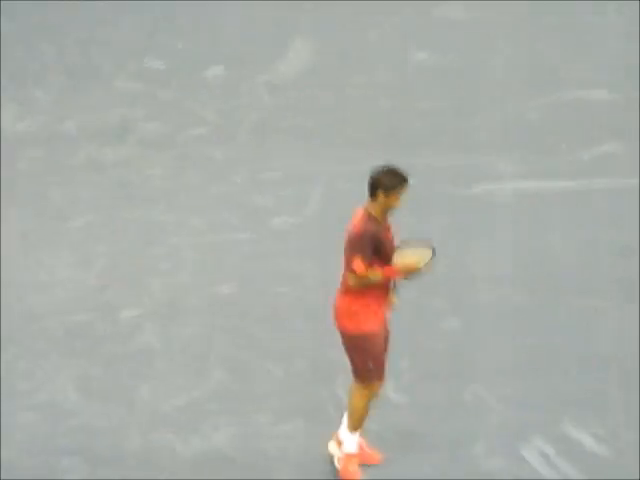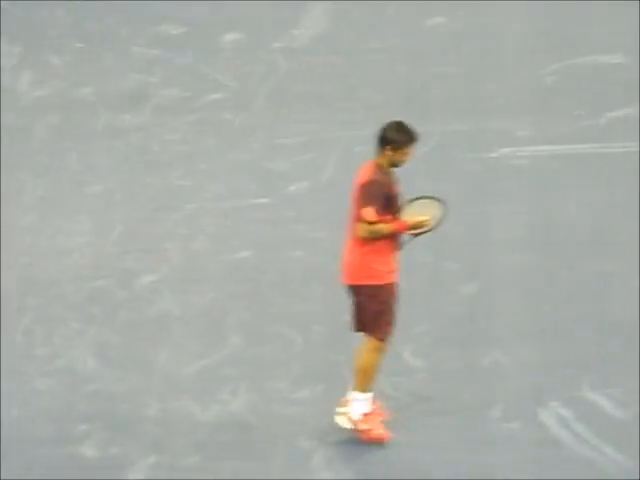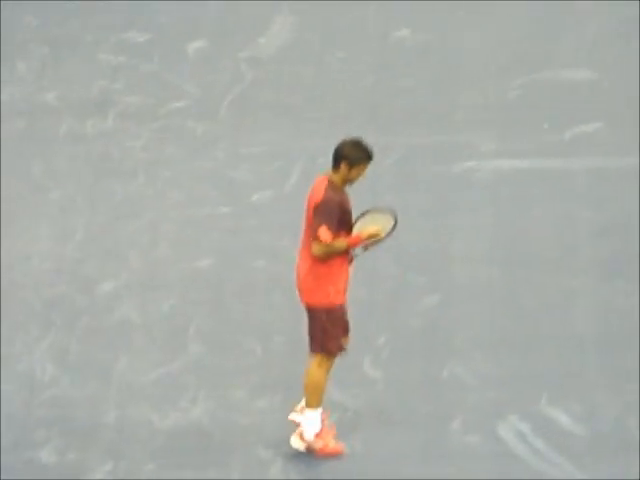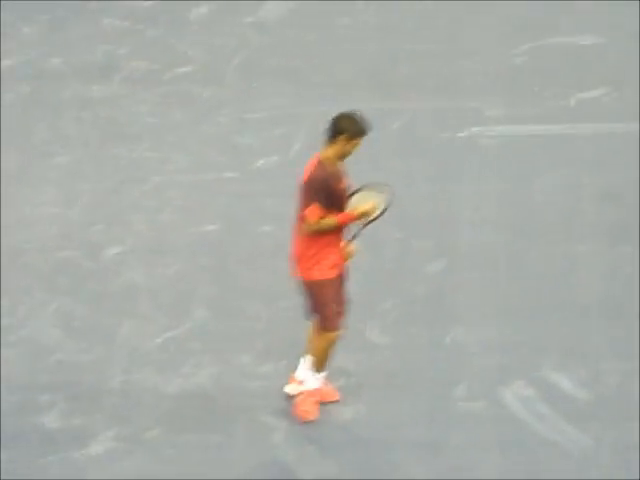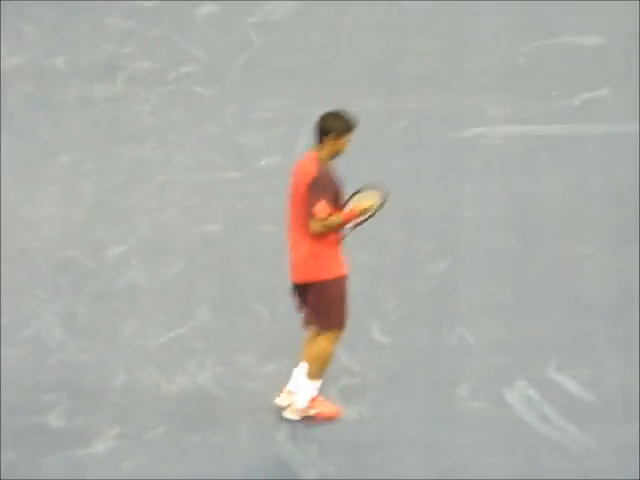
dt=0.3s
person 1, frame 1
left shoulder: (378, 221)
right shoulder: (365, 231)
right elbow: (355, 280)
left wrist: (387, 293)
right wrist: (395, 272)
left hip: (372, 313)
right hip: (359, 315)
left knee: (367, 381)
right knee: (368, 384)
left ankle: (346, 438)
right ankle: (348, 450)
person 1, frame 2
left shoulder: (375, 172)
right shoulder: (378, 182)
right elbow: (364, 229)
right wrist: (404, 225)
left hip: (365, 270)
right hip: (373, 272)
left knee: (374, 337)
right knee: (377, 339)
left ankle: (357, 401)
right ankle: (359, 413)
person 1, frame 3
left shoulder: (326, 186)
right shoulder: (332, 200)
right elbow: (321, 249)
left wrist: (347, 247)
right wrist: (359, 239)
left hip: (319, 284)
right hip: (322, 288)
left knee: (332, 346)
right knee: (324, 355)
left ankle: (307, 410)
person 1, frame 4
left shoulder: (333, 168)
right shoulder: (319, 175)
right elbow: (310, 225)
left wrist: (343, 240)
right wrist: (351, 217)
left hip: (330, 258)
right hip: (317, 263)
left knee: (327, 324)
right knee: (330, 330)
left ankle: (304, 378)
right ankle: (307, 387)
person 1, frame 5
left shoulder: (305, 164)
right shoulder: (323, 175)
right elbow: (318, 225)
left wrist: (337, 228)
right wrist: (352, 214)
left hip: (303, 263)
right hip: (323, 266)
left knee: (319, 328)
right knee: (332, 331)
left ankle: (295, 391)
right ankle: (304, 401)
